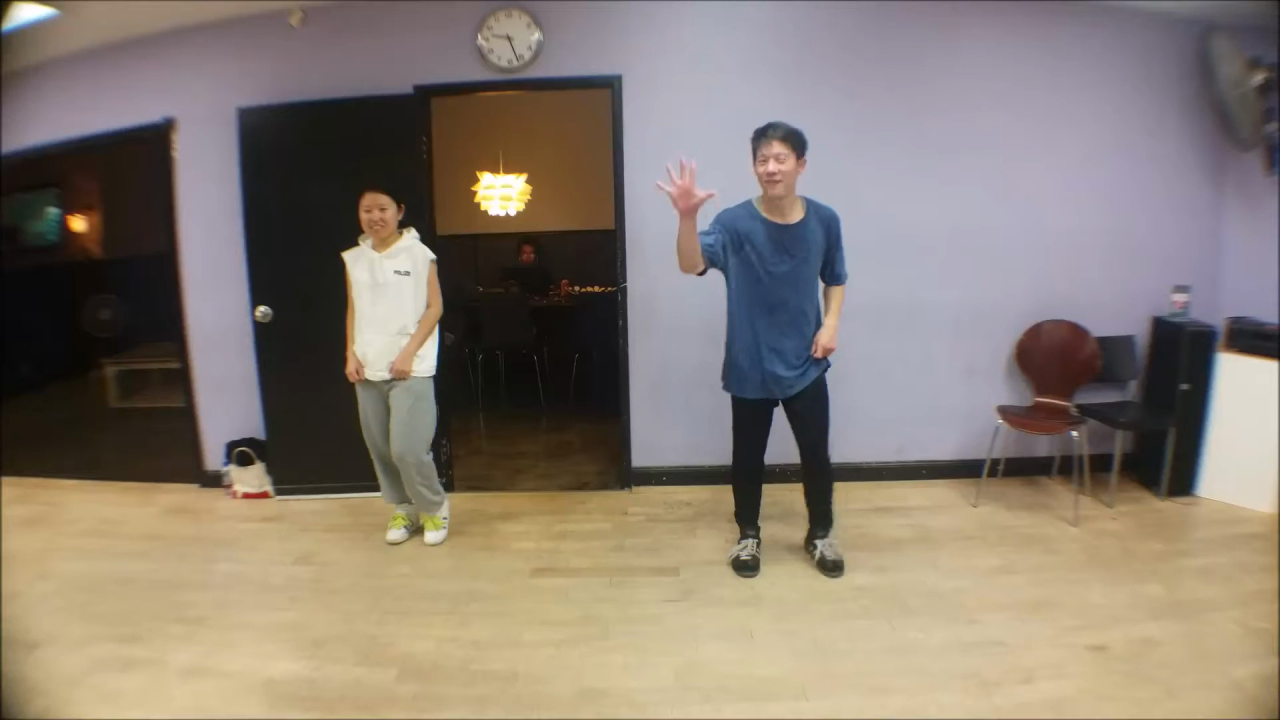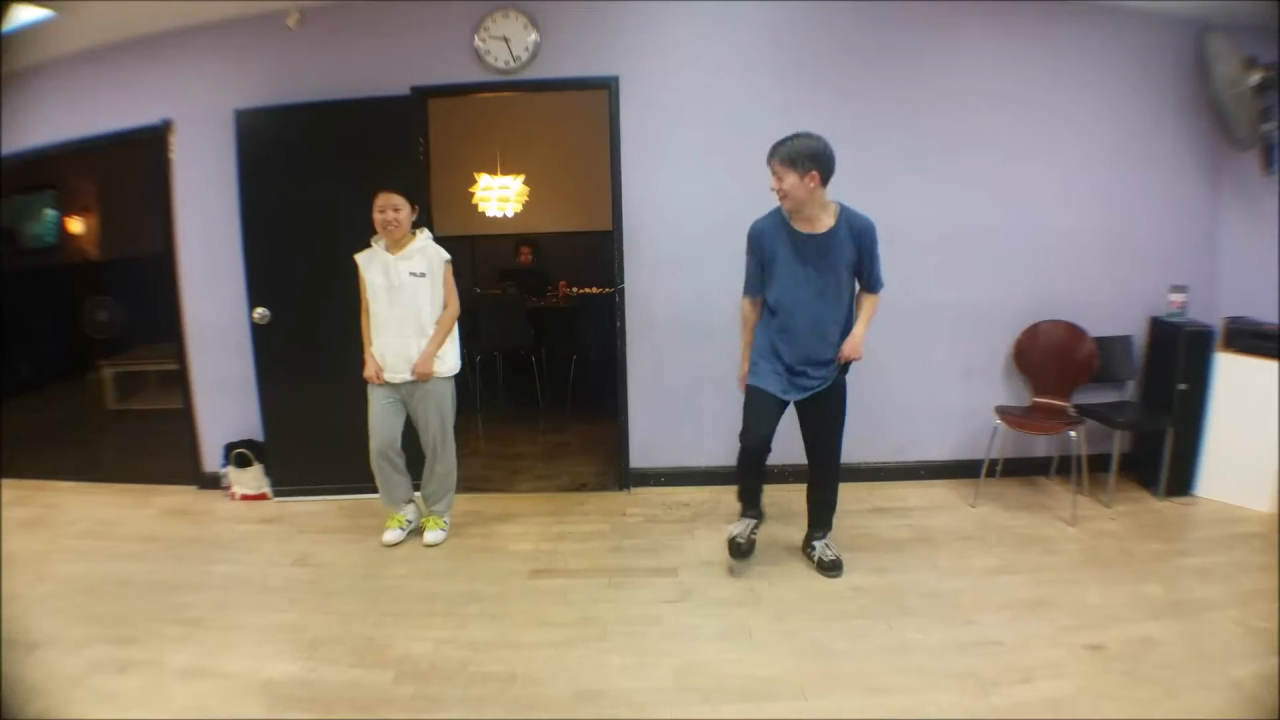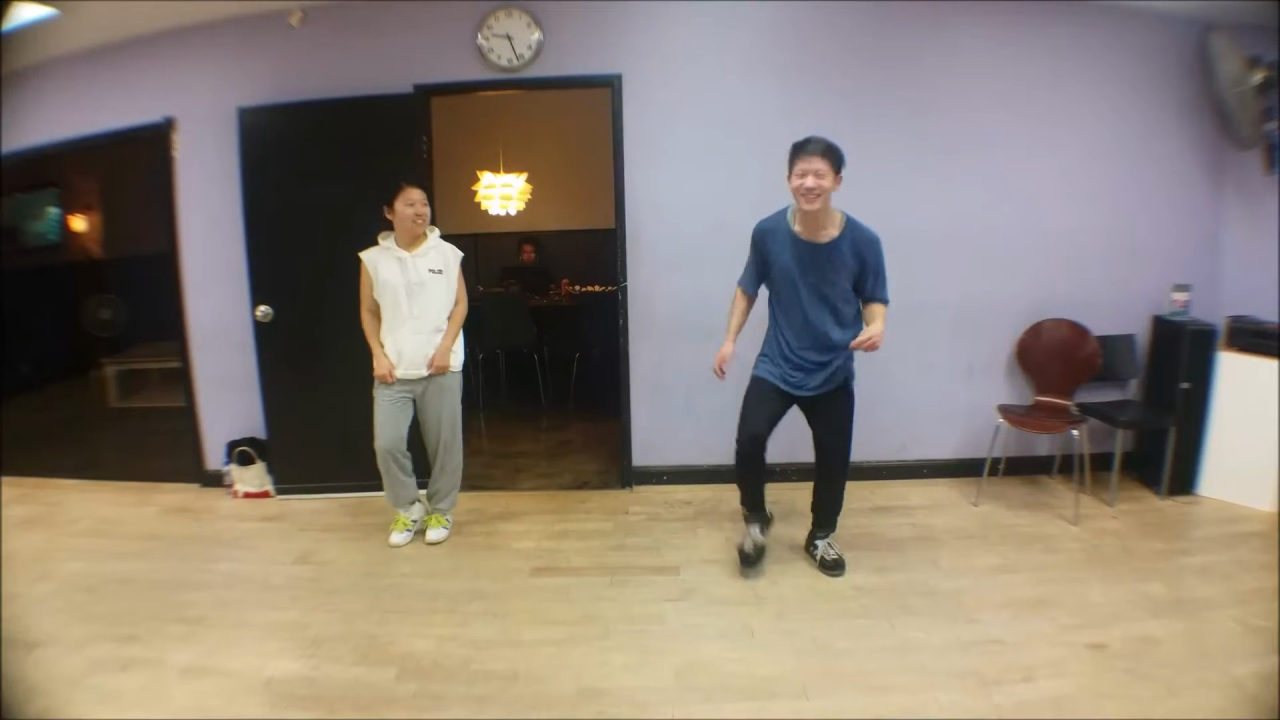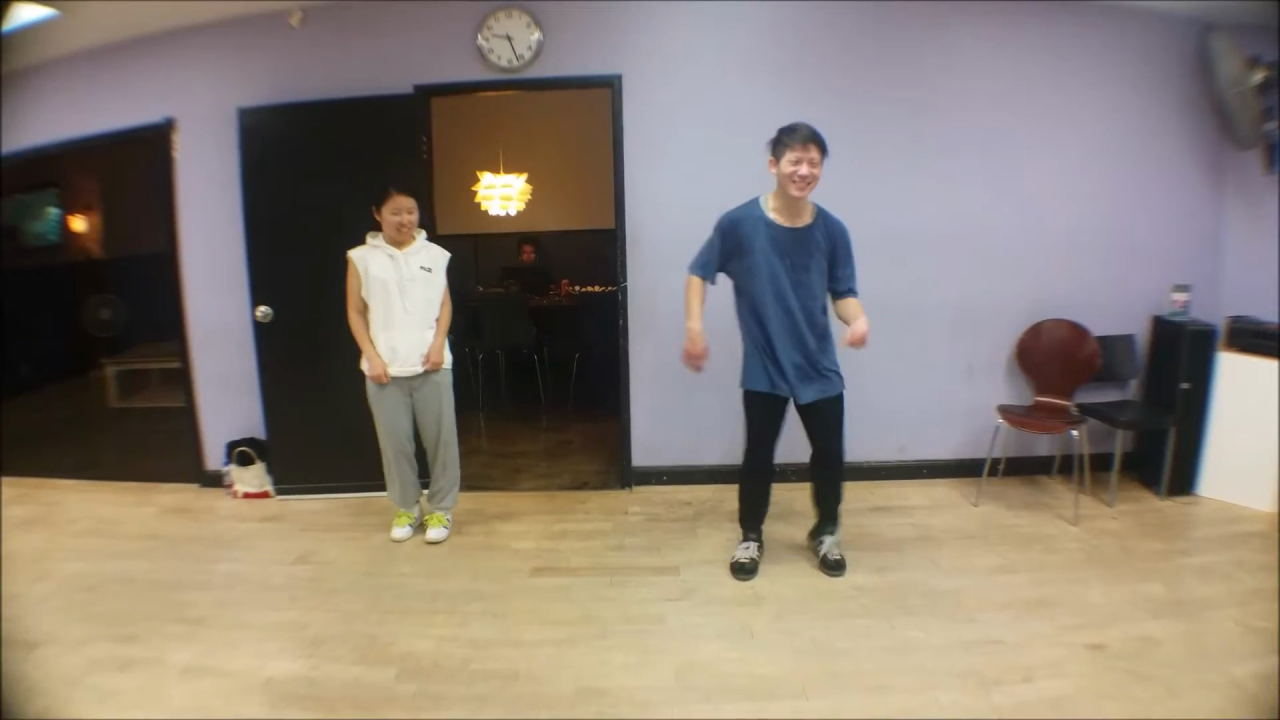
dt=0.4s
person 1, frame 1
left shoulder: (824, 221)
right shoulder: (735, 222)
left elbow: (835, 279)
right elbow: (692, 265)
left wrist: (830, 324)
right wrist: (687, 216)
left hip: (805, 363)
right hip: (750, 366)
left knee: (815, 455)
right knee: (748, 456)
left ankle: (820, 535)
right ankle: (748, 534)
person 1, frame 2
left shoulder: (858, 229)
right shoulder: (764, 231)
left elbow: (870, 287)
right elbow: (752, 296)
left wrist: (858, 331)
right wrist: (745, 356)
left hip: (826, 367)
right hip: (771, 364)
left knee: (825, 458)
right knee: (754, 443)
left ankle: (818, 536)
right ankle: (749, 513)
person 1, frame 3
left shoulder: (862, 240)
right shoulder: (768, 232)
left elbow: (874, 299)
right elbow: (748, 287)
left wrist: (875, 326)
right wrist: (730, 340)
left hip: (833, 371)
right hip: (777, 364)
left knee: (834, 459)
right knee: (749, 439)
left ankle: (821, 536)
right ankle: (755, 519)
person 1, frame 4
left shoulder: (832, 231)
right shoulder: (738, 223)
left elbow: (843, 293)
right elbow: (699, 273)
left wrist: (858, 320)
right wrist: (693, 327)
left hip: (817, 364)
right hip: (763, 366)
left knee: (829, 454)
right knee: (758, 456)
left ankle: (826, 531)
right ankle: (751, 536)
person 2, frame 1
left shoulder: (419, 254)
right shoulder: (354, 259)
left elbow: (434, 307)
right elbow: (353, 311)
left wrist: (409, 353)
right wrist: (350, 354)
left hip: (410, 368)
right hip: (368, 369)
left knee: (406, 447)
right knee: (380, 447)
left ankle: (434, 508)
right ankle: (404, 509)
person 2, frame 2
left shoulder: (433, 255)
right shoulder: (367, 261)
left elbow: (451, 307)
right elbow: (367, 313)
left wrist: (429, 354)
right wrist: (369, 357)
left hip: (430, 369)
right hip: (385, 371)
left knee: (437, 444)
right knee: (382, 445)
left ankle: (437, 513)
right ankle: (403, 509)
person 2, frame 3
left shoulder: (446, 254)
right shoulder: (373, 259)
left elbow: (460, 304)
right elbow: (368, 312)
left wrist: (445, 347)
right wrist: (379, 356)
left hip: (440, 366)
right hip: (395, 369)
left knee: (444, 443)
right knee: (387, 443)
left ankle: (440, 511)
right ankle: (408, 509)
person 2, frame 4
left shoulder: (434, 255)
right shoulder: (361, 258)
left elbow: (445, 305)
right elbow: (355, 312)
left wrist: (438, 344)
right wrist: (371, 356)
left hip: (431, 365)
right hip: (385, 368)
left knee: (441, 441)
right knee: (395, 445)
left ankle: (440, 510)
right ankle: (406, 509)
